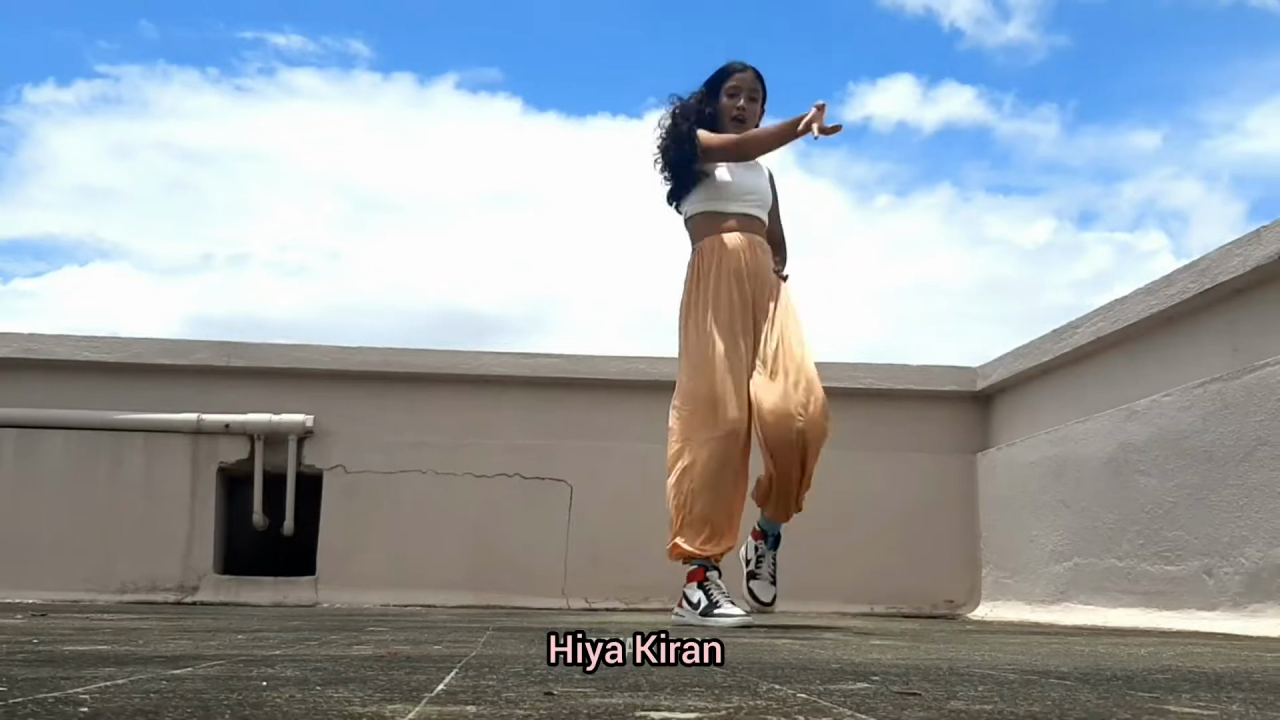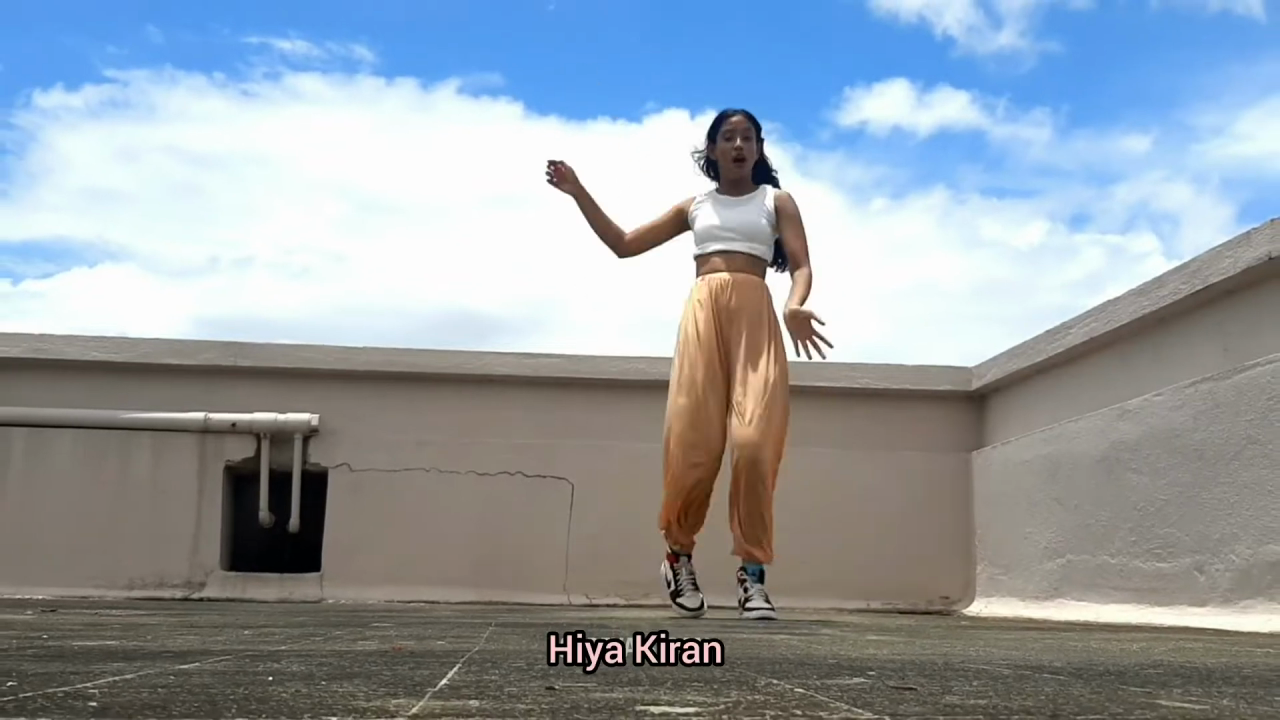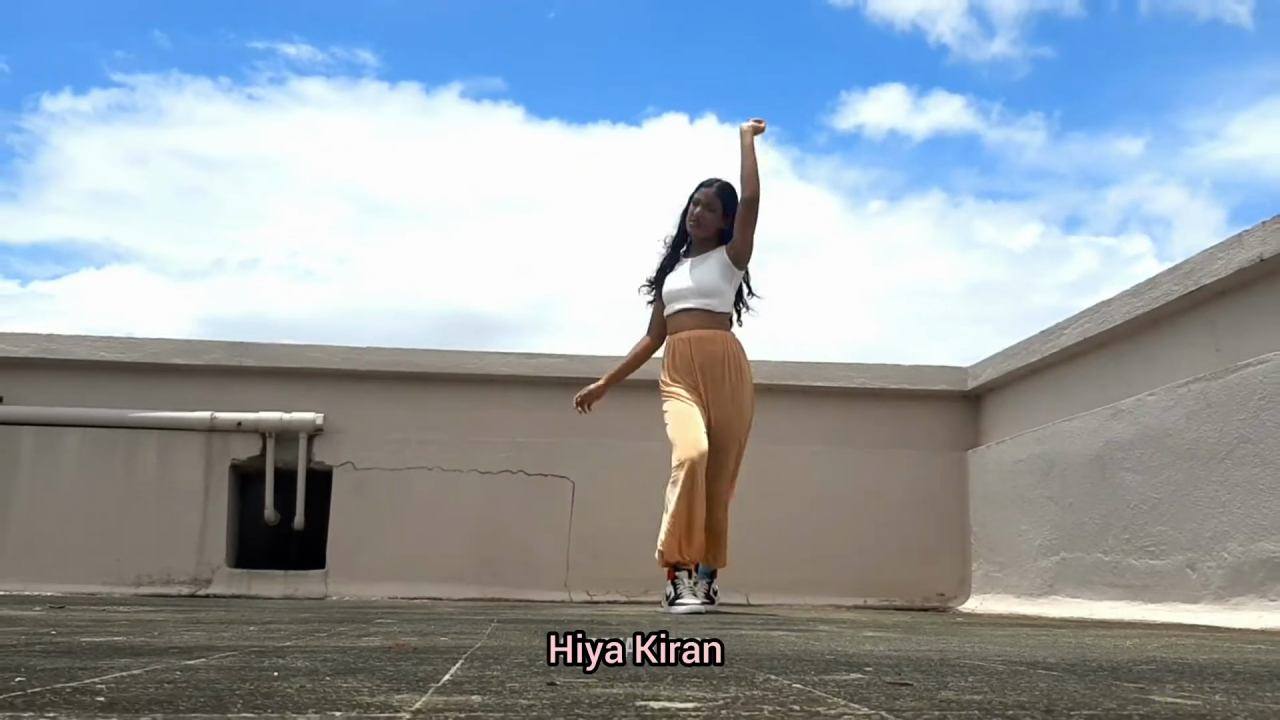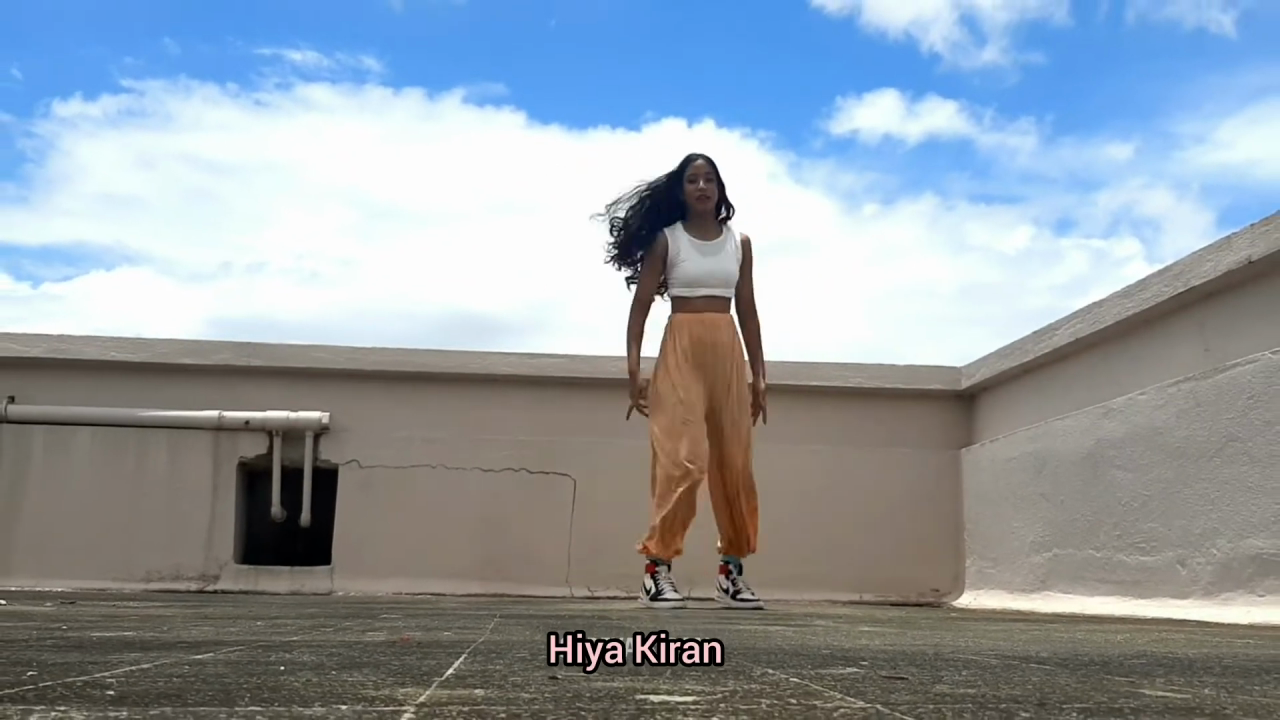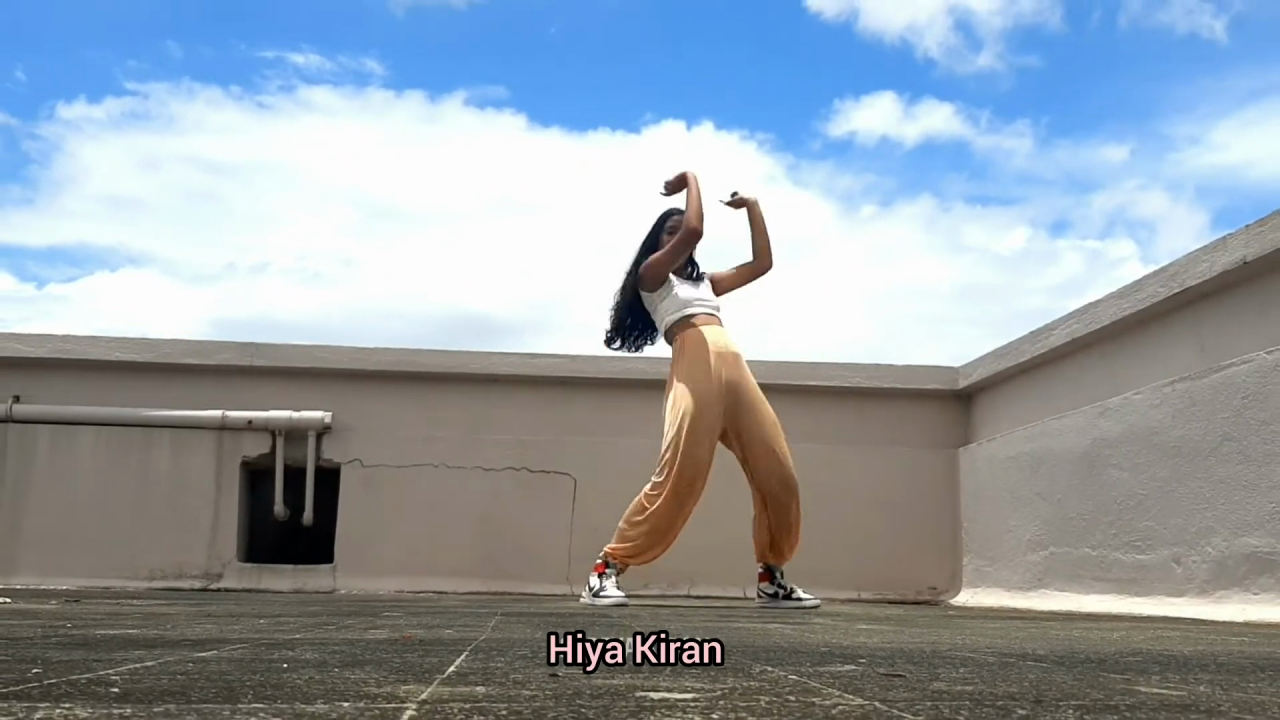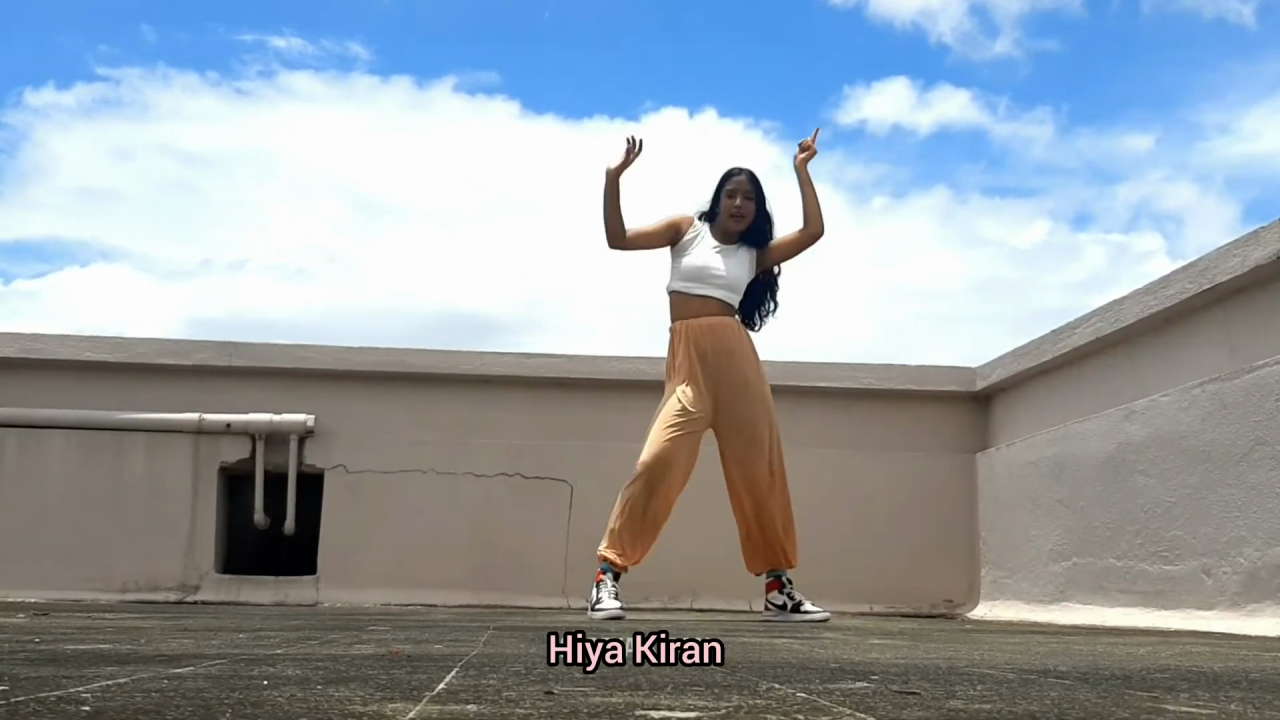
dt=0.7s
person 1, frame 1
left shoulder: (763, 173)
right shoulder: (698, 144)
right elbow: (741, 144)
left wrist: (770, 276)
right wrist: (799, 127)
left hip: (767, 287)
right hip: (716, 281)
left knee: (799, 407)
right knee: (718, 420)
left ankle: (768, 530)
right ankle: (699, 574)
person 1, frame 2
left shoulder: (778, 200)
right shoulder: (695, 207)
left elbow: (801, 266)
right elbow: (624, 245)
left wrist: (798, 306)
right wrist: (578, 192)
left hip: (759, 319)
right hip: (703, 318)
left knee: (753, 444)
right knee: (691, 444)
left ankle: (753, 575)
right ankle: (678, 553)
person 1, frame 3
left shoulder: (732, 256)
right shoulder: (672, 269)
left elbow: (751, 201)
right elbow: (652, 338)
left wrist: (746, 141)
right wrist: (603, 384)
left hip: (725, 366)
right hip: (676, 373)
left knee: (718, 476)
right knee: (690, 455)
left ankle: (705, 575)
right ankle: (679, 573)
person 1, frame 4
left shoulder: (739, 242)
right shoulder: (664, 239)
left elbow: (748, 307)
right elbow: (638, 306)
left wrist: (759, 377)
right wrist: (634, 374)
left hip: (728, 353)
right hip: (681, 349)
left knee: (737, 468)
right knee: (681, 463)
left ankle: (732, 571)
right ankle: (655, 566)
person 1, frame 5
left shoulder: (702, 281)
right shoulder: (651, 273)
left elbow: (762, 264)
right elbow: (694, 228)
left wrist: (752, 208)
right wrist: (692, 181)
left hip: (734, 368)
right hip: (693, 367)
left knee: (779, 476)
right knee: (679, 475)
left ankle: (771, 576)
right ankle: (608, 567)
person 1, frame 6
left shoulder: (756, 253)
right shoulder: (690, 230)
left elbow: (812, 232)
right elbow: (618, 239)
left wrist: (801, 171)
right wrist: (614, 176)
left hip: (739, 359)
right hip: (691, 359)
left knee: (761, 473)
right knee: (657, 465)
left ankle: (778, 587)
right ankle: (608, 576)
